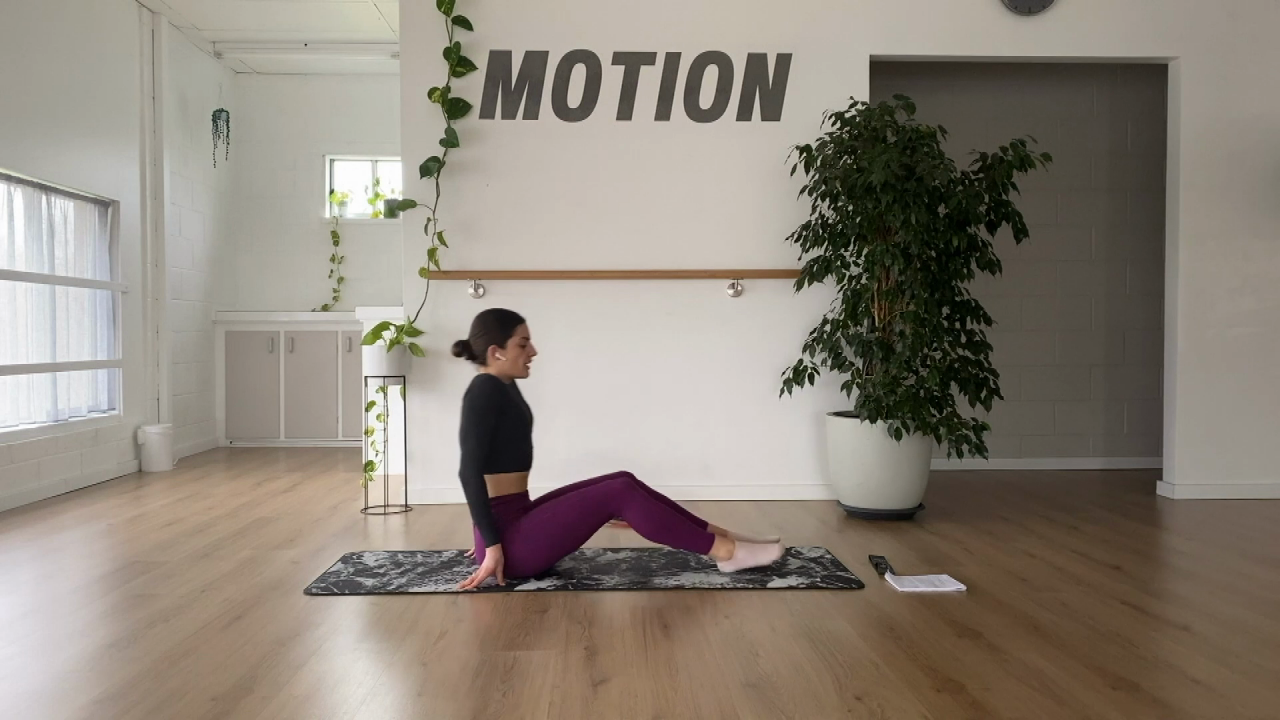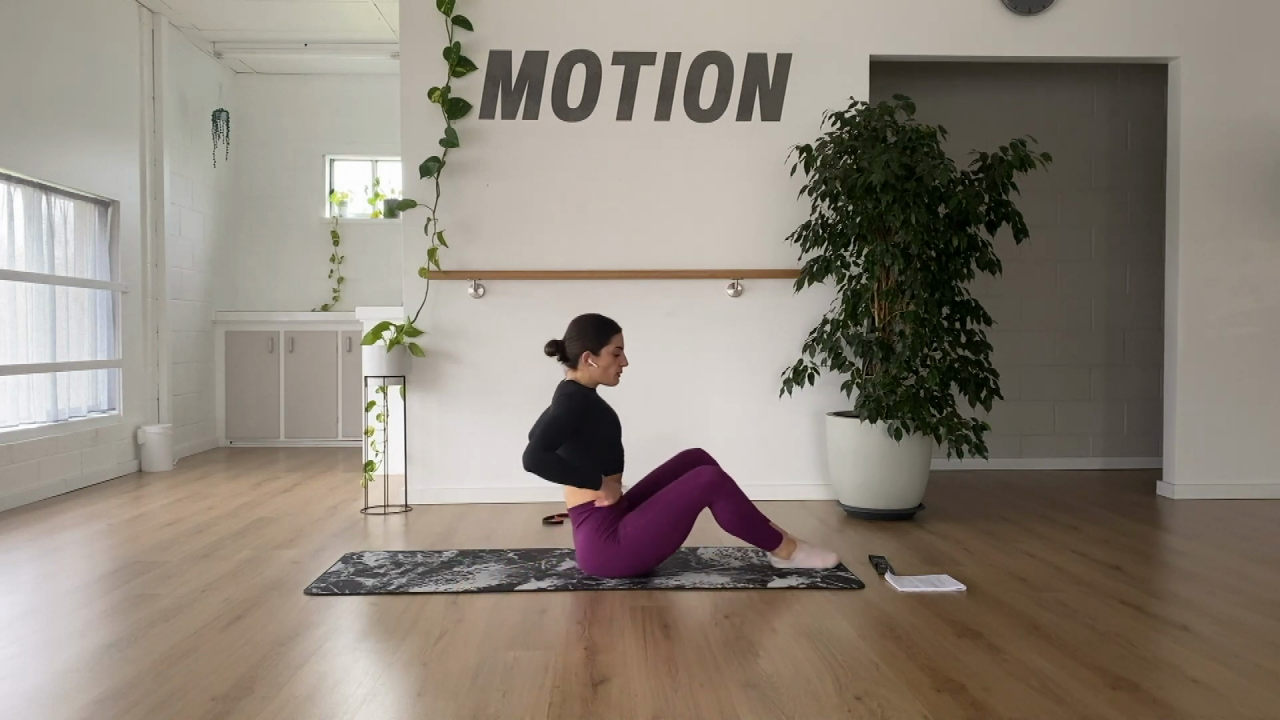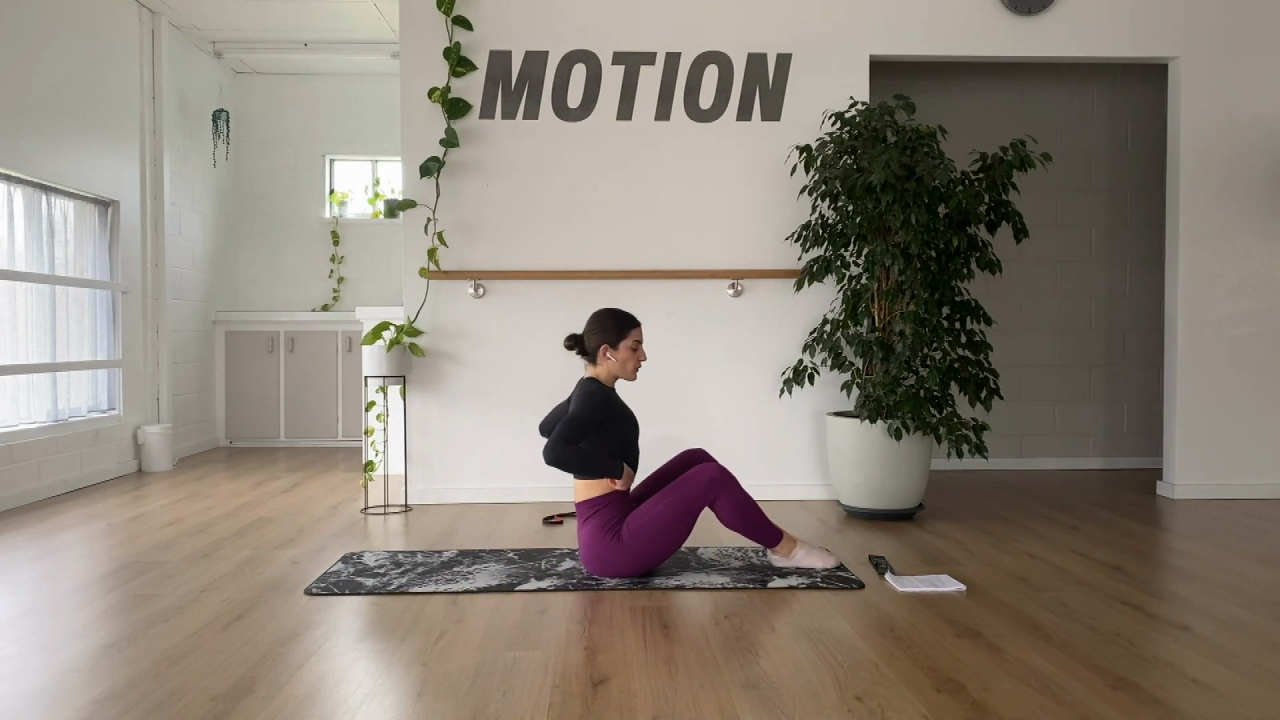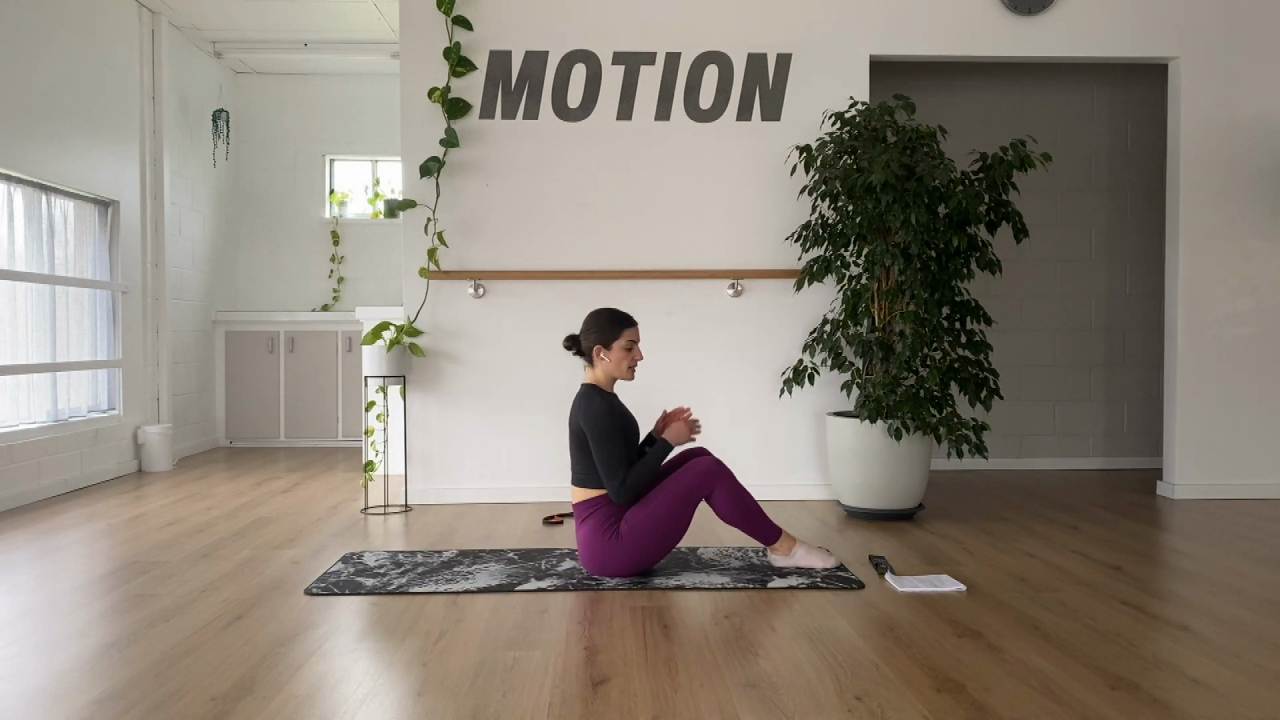
dt=1s
person 1, frame 1
left shoulder: (503, 388)
right shoulder: (485, 392)
right elbow: (471, 470)
right wrist: (492, 545)
left hip: (518, 521)
right hip: (511, 542)
left knee: (623, 483)
right knee: (619, 493)
left ankle: (719, 536)
right ankle: (723, 551)
person 1, frame 2
left shoulder: (575, 394)
right shoulder: (574, 400)
left elbow: (537, 435)
right elbow: (534, 457)
right wrist: (598, 482)
left hip: (613, 524)
right hip: (606, 545)
left knee: (695, 460)
right knee: (709, 480)
left ankle: (772, 535)
right ankle: (784, 549)
person 1, frame 3
left shoulder: (591, 391)
right shoulder: (596, 397)
left elbow: (547, 427)
right elbow: (555, 452)
right wrist: (616, 470)
left hip: (614, 522)
right hip: (610, 544)
left knee: (696, 460)
right knee: (711, 476)
left ankle: (771, 535)
right ankle: (784, 548)
person 1, frame 4
left shoulder: (598, 399)
right shoulder: (597, 406)
right elbow: (621, 490)
left wrist: (658, 435)
right wrist: (667, 440)
left hip: (612, 525)
right hip: (609, 544)
left knee: (699, 458)
right knee: (708, 471)
left ankle: (776, 540)
right ankle: (783, 547)
